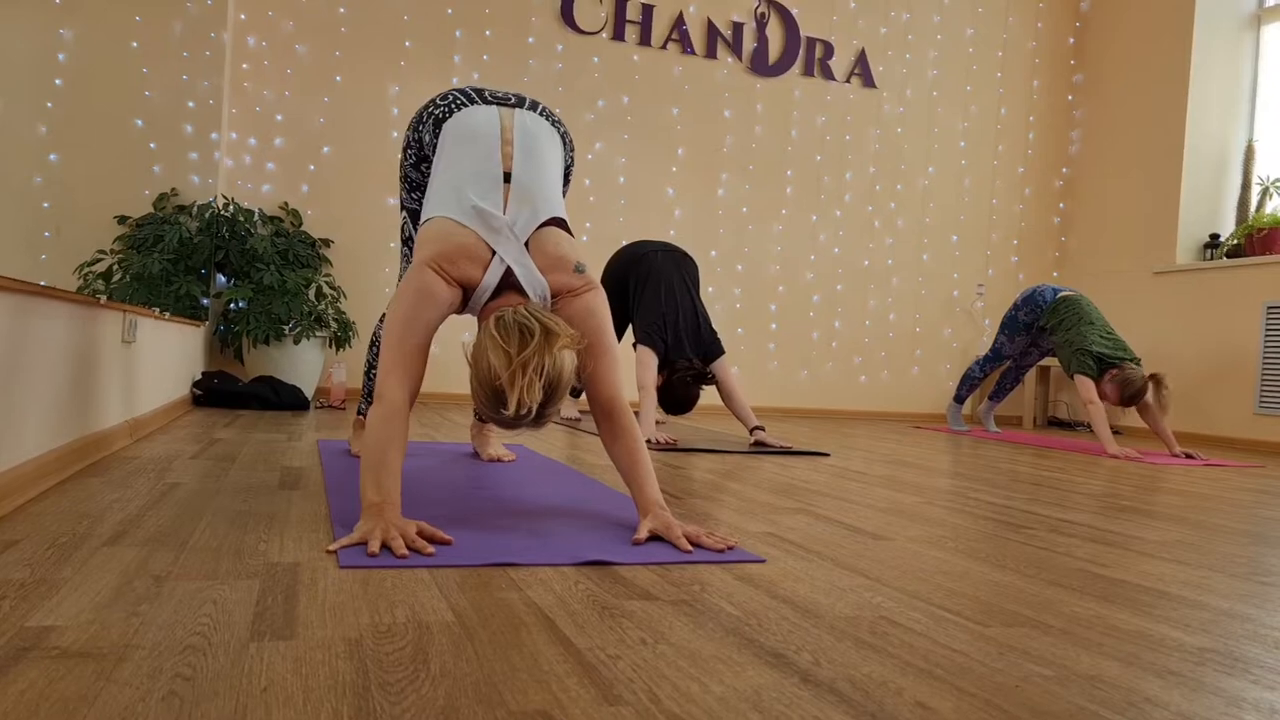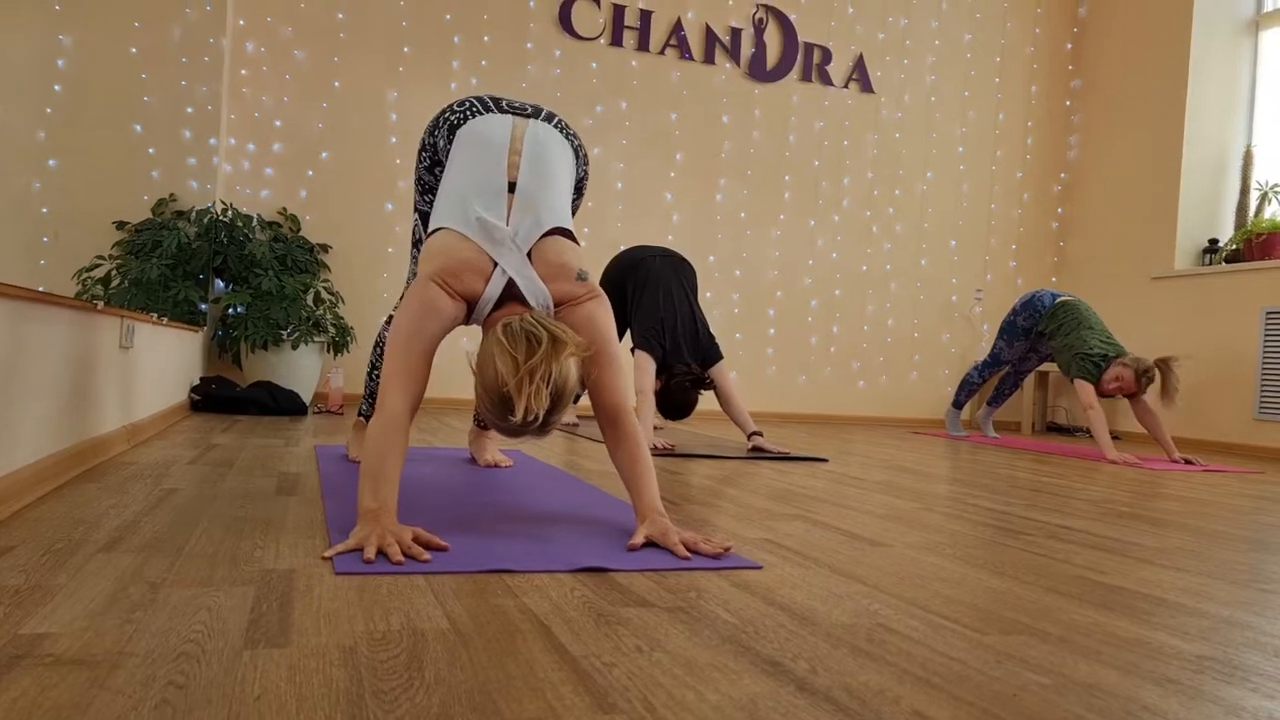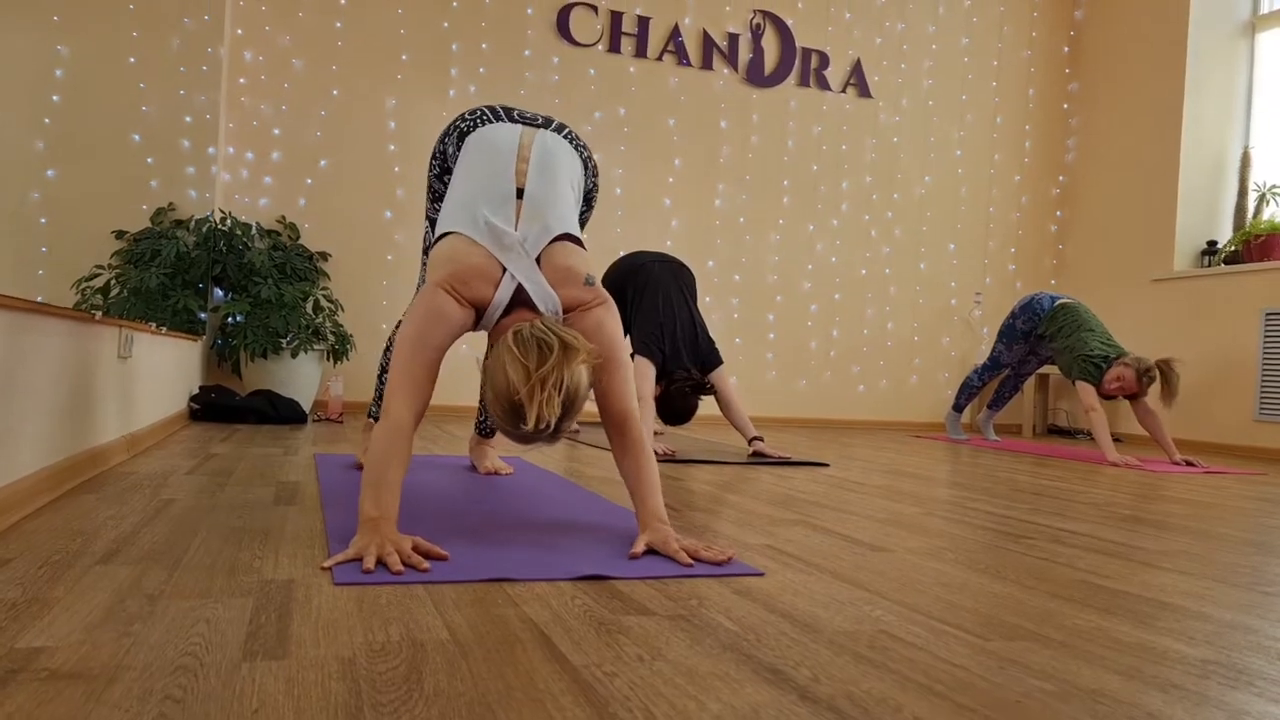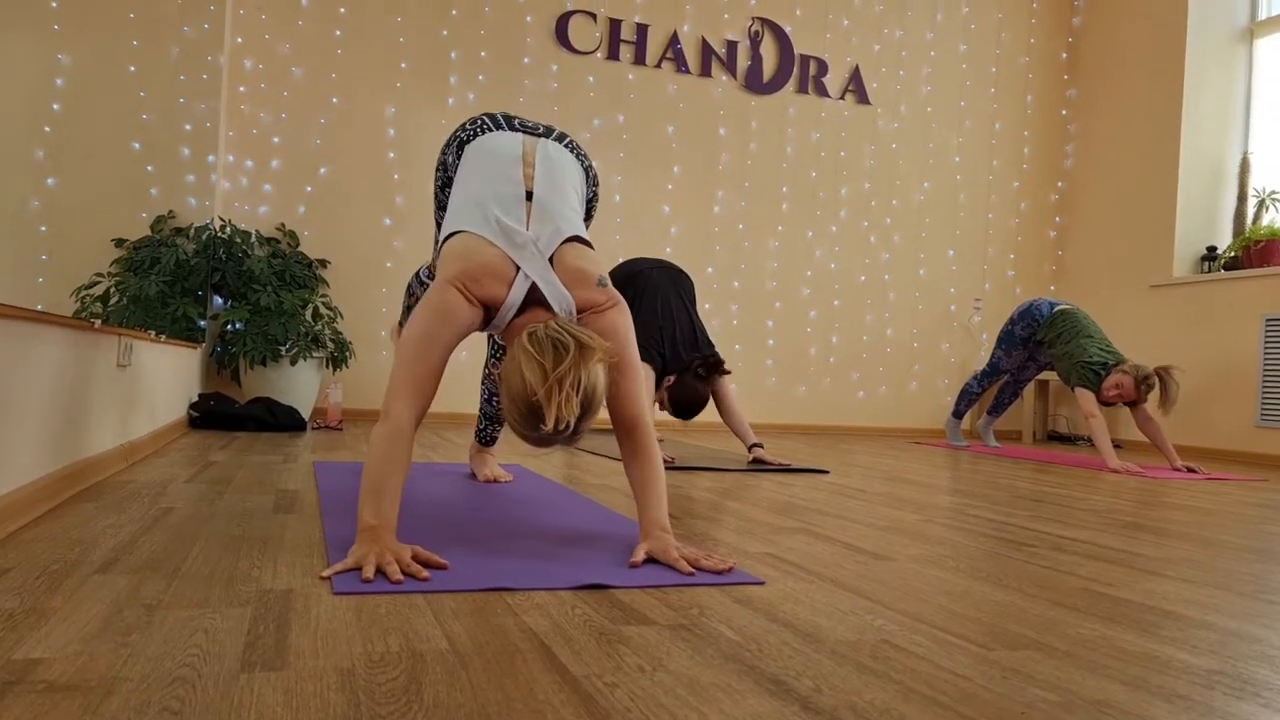
dt=0.3s
person 1, frame 1
left shoulder: (574, 289)
right shoulder: (440, 270)
left elbow: (613, 410)
right elbow: (392, 396)
left wrist: (654, 508)
right wrist: (379, 512)
left hip: (541, 129)
right hip: (451, 118)
right knee: (414, 272)
left ankle: (481, 428)
right ankle: (363, 424)
person 1, frame 2
left shoulder: (578, 296)
right shoulder: (445, 283)
left elbow: (618, 416)
right elbow: (394, 407)
right hip: (465, 128)
left ankle: (479, 432)
right ankle: (364, 423)
person 1, frame 3
left shoulder: (588, 303)
right shoulder: (453, 289)
left elbow: (626, 423)
right elbow: (400, 414)
left hip: (564, 152)
right hip: (476, 136)
person 1, frame 4
left shoulder: (601, 304)
right shoulder: (463, 287)
left elbow: (635, 428)
right elbow: (397, 417)
right wrist: (374, 534)
left hip: (565, 159)
right hip: (481, 144)
right ankle: (410, 311)
person 2, frame 1
left shoulder: (704, 342)
right shoulder: (655, 334)
left elbow: (729, 388)
right elbow: (646, 387)
left wrist: (756, 429)
right wrist: (647, 429)
right hip: (631, 263)
left ankle: (645, 411)
right ankle: (571, 398)
person 2, frame 2
left shoulder: (701, 347)
right shoulder: (652, 339)
left elbow: (727, 394)
right elbow: (643, 392)
left wrist: (754, 434)
right wrist: (645, 434)
right hip: (629, 269)
person 2, frame 3
left shoulder: (701, 352)
right shoulder: (653, 344)
left elbow: (727, 398)
right elbow: (645, 398)
left wrist: (755, 439)
right hip: (631, 273)
person 2, frame 4
left shoulder: (701, 356)
right shoulder: (654, 354)
left elbow: (727, 403)
right elbow: (642, 401)
left wrist: (755, 447)
left hip: (673, 279)
right hip: (629, 279)
person 3, frame 1
left shoulder: (1129, 367)
right shoulder: (1087, 358)
left elbow: (1146, 405)
right elbow: (1091, 402)
left wrist: (1173, 447)
right wrist: (1111, 447)
left hip: (1067, 306)
right hip: (1039, 305)
left knee: (1022, 365)
right knee: (997, 358)
left ankle: (987, 410)
right ankle: (955, 408)
person 3, frame 2
left shoulder: (1129, 370)
right shoulder: (1089, 361)
left elbow: (1144, 410)
right elbow: (1091, 407)
left wrist: (1172, 452)
right wrist: (1110, 452)
left hip: (1066, 310)
right hip: (1038, 311)
left knee: (1020, 370)
right knee: (996, 363)
left ankle: (985, 416)
right ankle: (953, 414)
person 3, frame 3
left shoulder: (1130, 371)
right shoulder: (1090, 362)
left elbow: (1145, 412)
right elbow: (1093, 409)
left wrist: (1173, 454)
right wrist: (1111, 455)
left hip: (1064, 315)
right hip: (1037, 313)
left knee: (1020, 374)
right knee: (996, 366)
left ankle: (986, 419)
right ankle: (954, 417)
person 3, frame 4
left shoulder: (1129, 378)
right shoulder: (1089, 368)
left elbow: (1145, 419)
right elbow: (1093, 416)
left wrist: (1174, 460)
right wrist: (1112, 461)
left hip: (1062, 322)
right hip: (1036, 319)
left knee: (1019, 379)
right knee: (994, 372)
left ankle: (986, 425)
right ankle: (953, 423)
